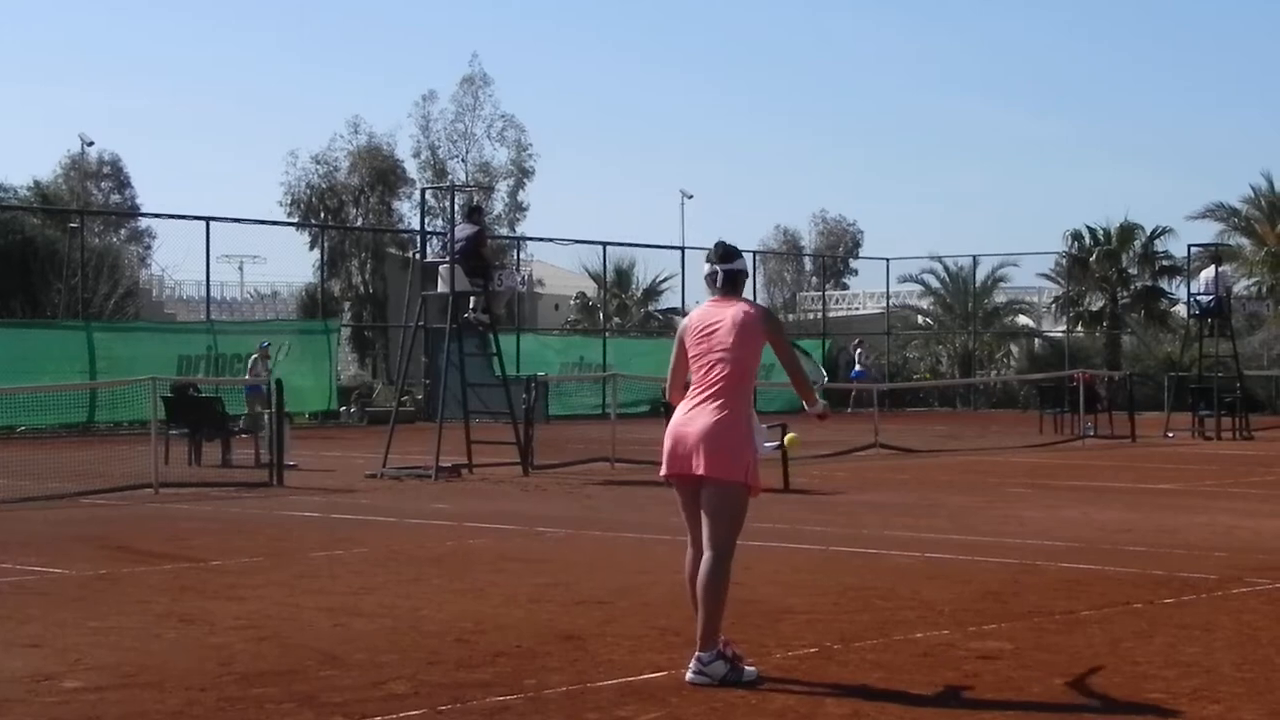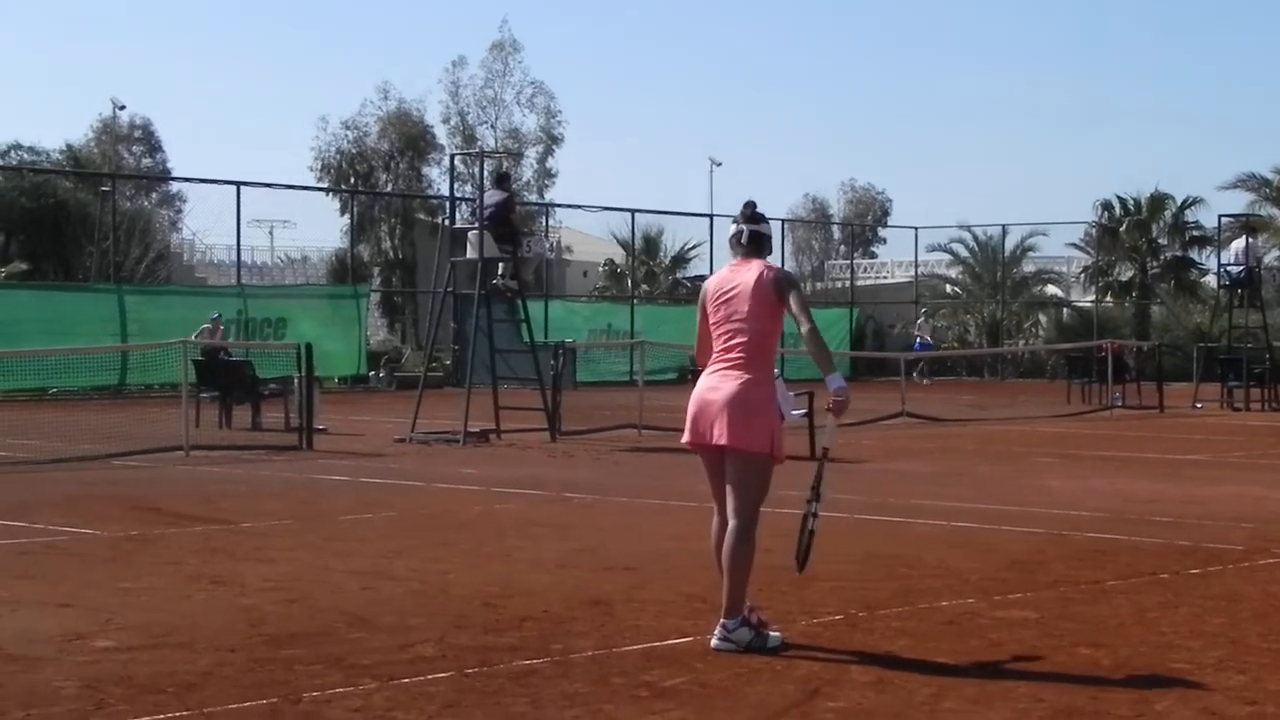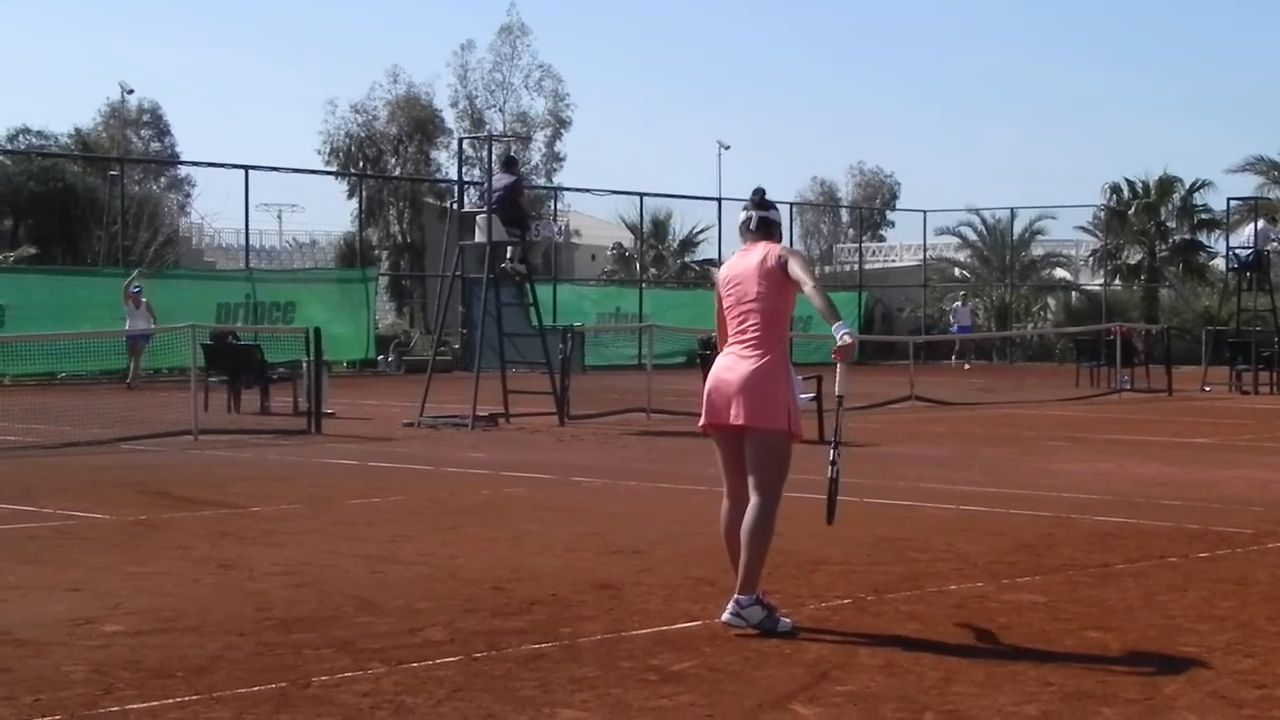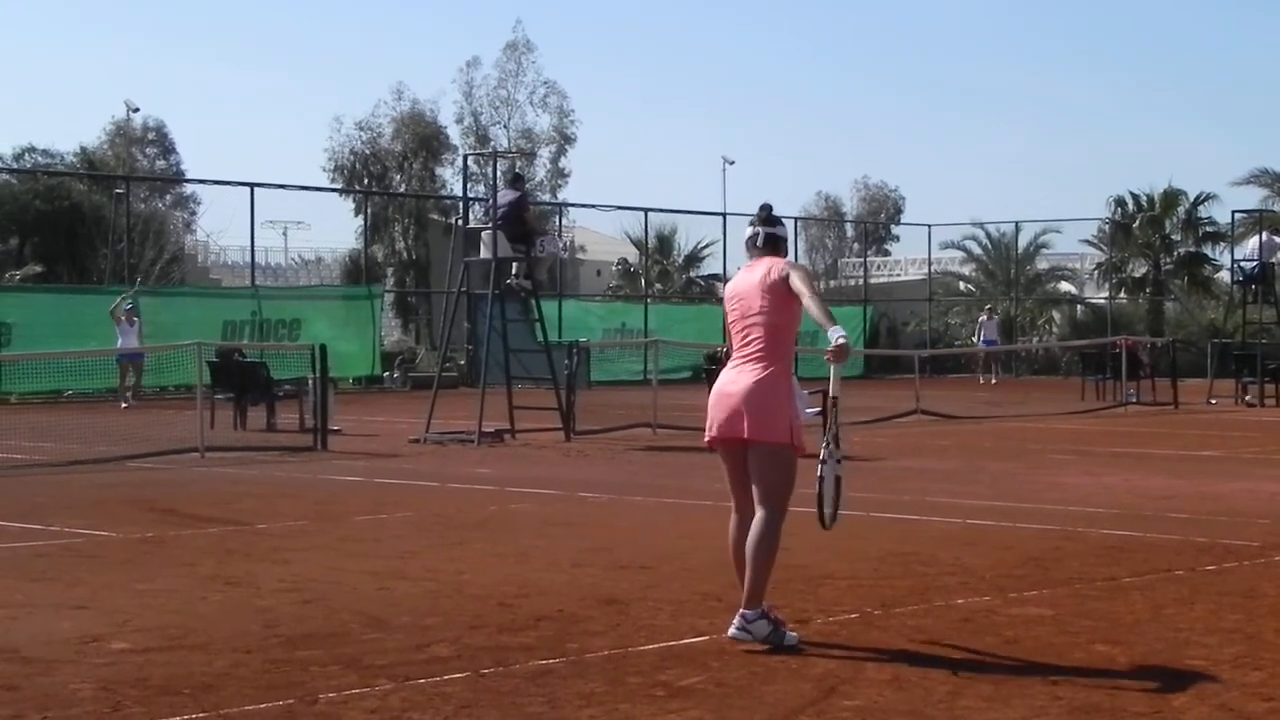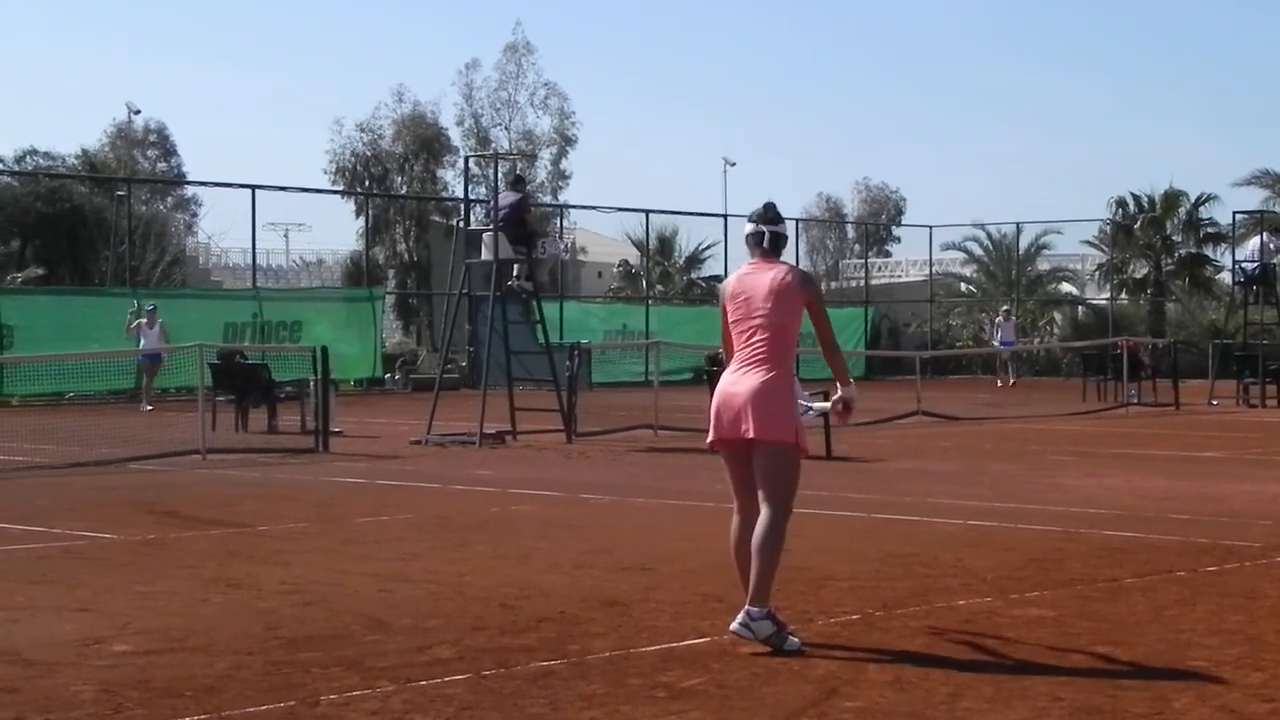
dt=1s
person 1, frame 1
left shoulder: (689, 322)
right shoulder: (758, 316)
right elbow: (796, 370)
right wrist: (815, 404)
left hip: (681, 431)
right hip: (724, 435)
left knee: (699, 544)
right knee: (718, 549)
left ankle: (711, 645)
right ankle: (706, 658)
person 1, frame 2
left shoulder: (711, 285)
right shoulder: (777, 278)
right elbow: (808, 327)
right wrist: (835, 381)
left hip: (707, 397)
right hip: (748, 402)
left knee: (725, 512)
right knee: (743, 516)
left ankle: (737, 611)
right ankle: (730, 626)
person 1, frame 3
left shoulder: (726, 269)
right shoulder: (783, 255)
right elbow: (811, 286)
right wrist: (842, 329)
left hip: (722, 378)
right hip: (763, 381)
left knee: (736, 494)
right knee: (764, 496)
left ankle: (745, 595)
right ankle: (745, 601)
person 1, frame 4
left shoulder: (732, 285)
right shoulder: (787, 270)
right elbow: (808, 296)
right wrist: (835, 332)
left hip: (726, 392)
right hip: (765, 394)
left knee: (744, 507)
right knee: (770, 508)
left ankle: (752, 608)
right ankle: (750, 614)
person 1, frame 5
left shoulder: (729, 285)
right shoulder: (799, 280)
right elbow: (829, 345)
right wrist: (845, 388)
left hip: (728, 393)
right hip: (769, 395)
left knee: (745, 508)
right knee: (775, 508)
left ankle: (755, 608)
right ankle: (755, 612)
